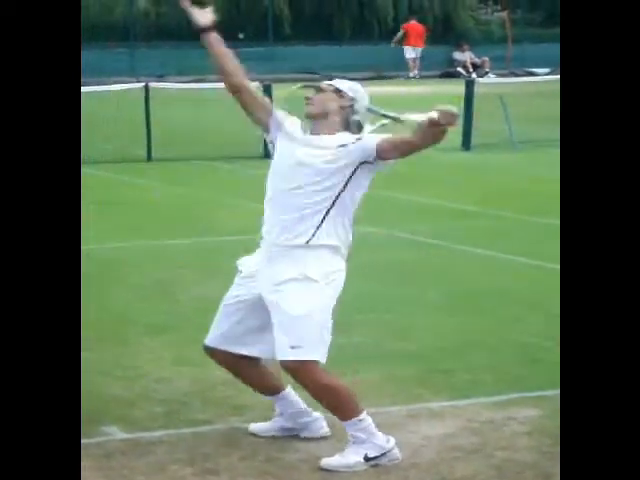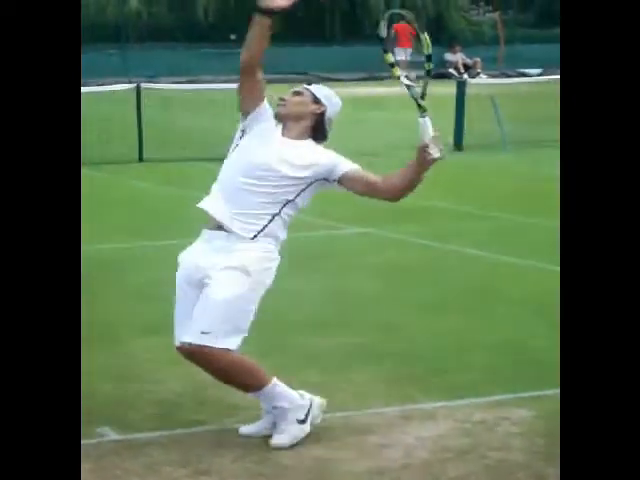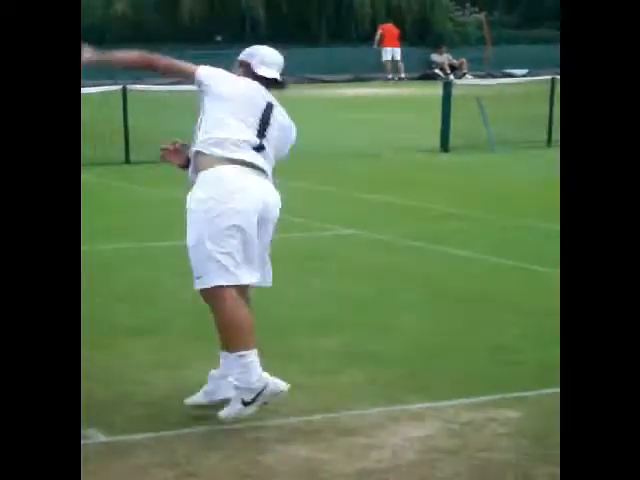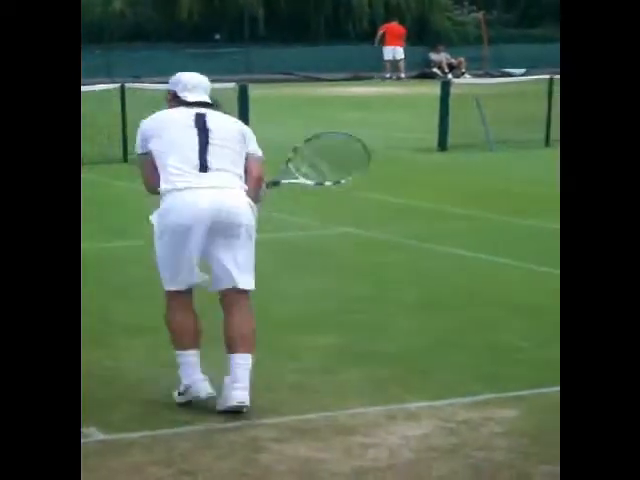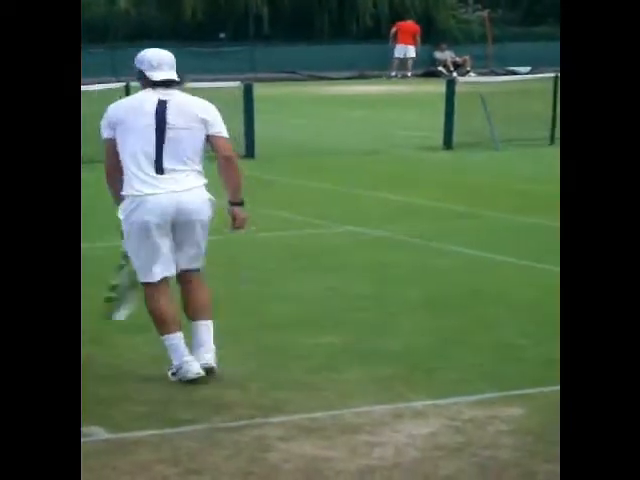
dt=0.4s
person 1, frame 1
left shoulder: (357, 149)
right shoulder: (290, 132)
left elbow: (415, 143)
right elbow: (239, 84)
left wrist: (436, 124)
left hip: (309, 270)
right hip: (266, 264)
left knee: (301, 364)
right knee: (221, 348)
left ankle: (373, 442)
right ankle: (296, 414)
person 1, frame 2
left shoulder: (322, 160)
right shoulder: (259, 125)
left elbow: (390, 189)
right elbow: (249, 69)
left wrist: (422, 160)
left hip: (243, 259)
right hip: (204, 248)
left knee: (206, 348)
right knee: (192, 346)
left ankle: (292, 406)
right ankle: (280, 408)
person 1, frame 3
left shoulder: (228, 82)
right shoulder: (284, 123)
left elbow: (159, 62)
left wrist: (98, 56)
right wrist: (193, 159)
left hip: (225, 195)
right hip: (264, 195)
left knee: (223, 290)
right knee: (233, 290)
left ankle: (251, 382)
right ankle: (226, 381)
person 1, frame 4
left shoulder: (152, 123)
right shoulder: (236, 126)
left elbow: (151, 181)
right elbow: (257, 177)
left hip: (181, 207)
right hip: (233, 204)
left knee: (178, 295)
right knee: (237, 297)
left ankle: (191, 380)
right ankle: (238, 387)
person 1, frame 5
left shoulder: (118, 111)
right shoulder: (202, 107)
left elbow: (112, 167)
right elbow: (227, 156)
left wrist: (119, 200)
right wrist: (237, 203)
left hip: (144, 203)
right hip: (193, 199)
left knee: (155, 283)
right knee: (191, 274)
left ankle: (183, 362)
right ankle: (204, 351)
